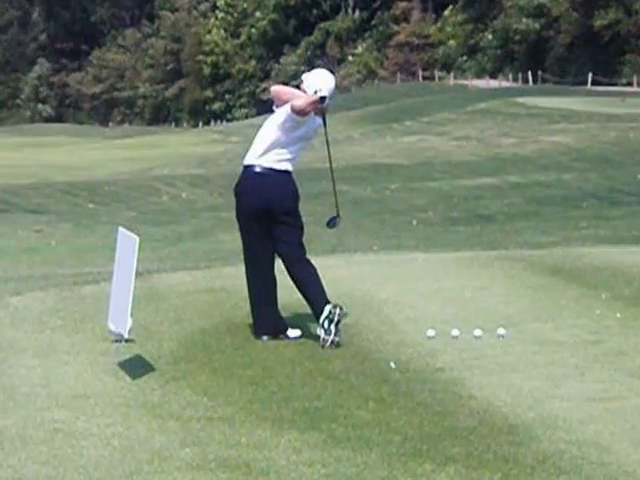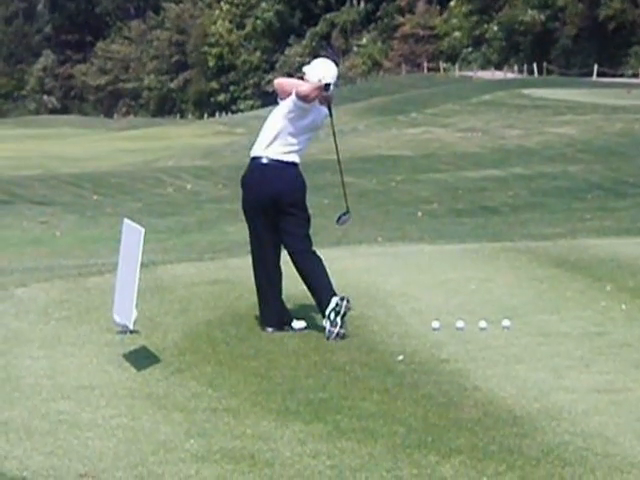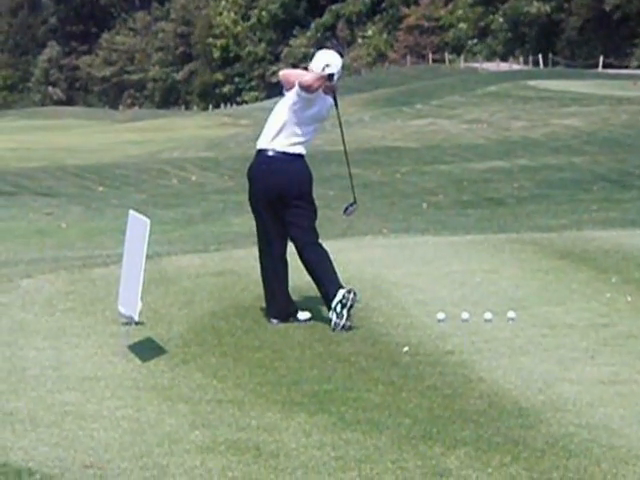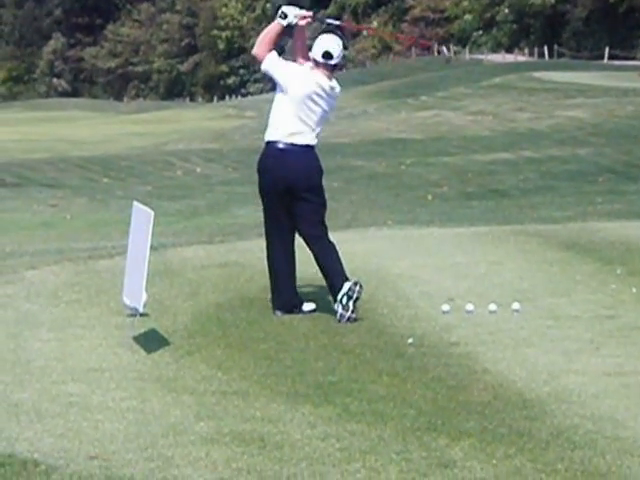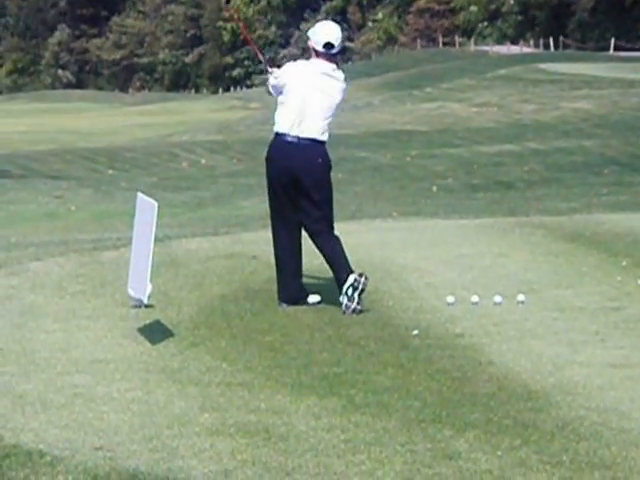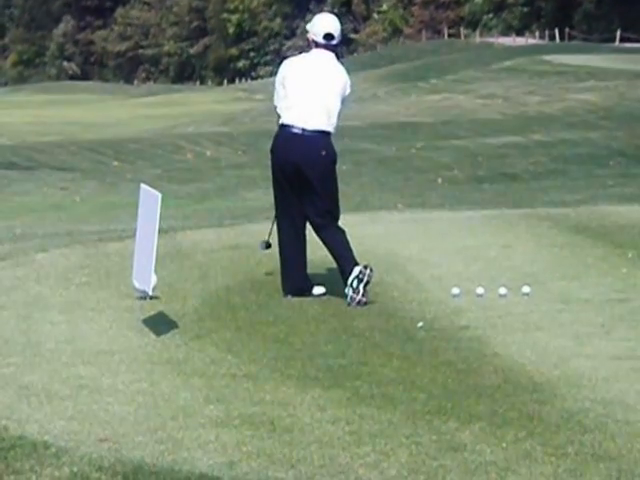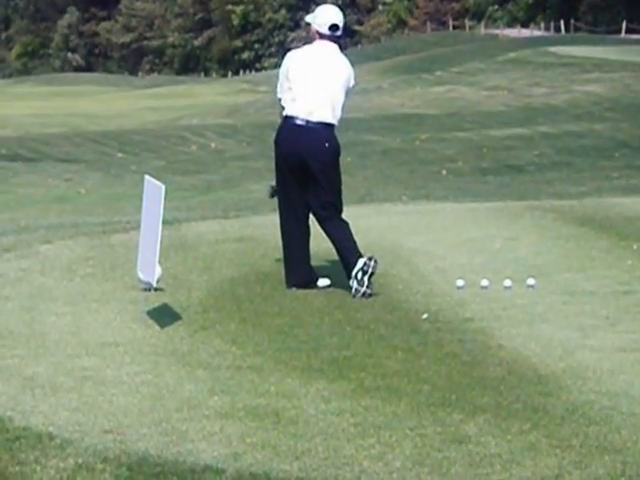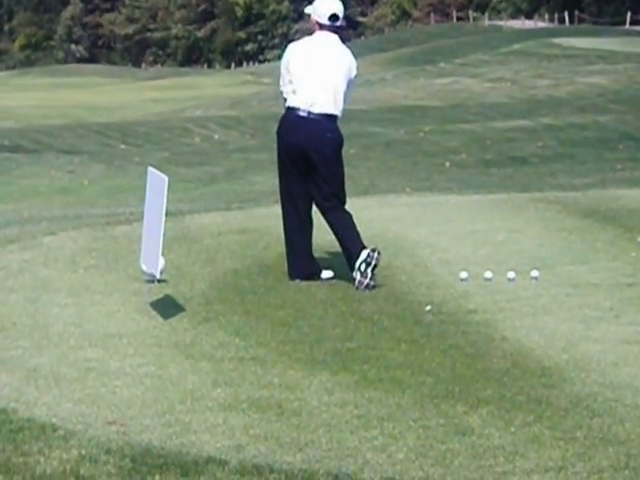
dt=0.5s
person 1, frame 1
left shoulder: (301, 114)
right shoulder: (315, 121)
left elbow: (299, 105)
right elbow: (276, 90)
left wrist: (313, 97)
right wrist: (315, 101)
left hip: (252, 184)
right hip: (282, 185)
left knee: (258, 260)
right knee: (295, 255)
left ankle: (268, 325)
right ankle: (324, 308)
person 1, frame 2
left shoulder: (302, 102)
right shoulder: (321, 112)
left elbow: (303, 91)
right elbow: (280, 83)
left wrist: (317, 86)
right wrist: (321, 89)
left hip: (259, 175)
right hip: (288, 177)
left knee: (265, 251)
right knee: (301, 247)
left ankle: (274, 317)
right ankle: (330, 301)
person 1, frame 3
left shoulder: (308, 94)
right shoulder: (326, 103)
left elbow: (305, 81)
right elbow: (285, 75)
left wrist: (320, 76)
right wrist: (327, 82)
left hip: (266, 168)
right hip: (295, 170)
left knee: (271, 243)
right knee: (307, 239)
left ankle: (280, 308)
right ankle: (336, 293)
person 1, frame 4
left shoulder: (295, 76)
right shoulder: (333, 91)
left elbow: (259, 51)
right elbow: (302, 59)
left wrist: (283, 19)
right wrist: (299, 27)
left hip: (274, 158)
right hip: (305, 161)
left knee: (278, 234)
right knee: (315, 232)
left ankle: (285, 300)
right ankle: (342, 285)
person 1, frame 5
left shoulder: (293, 71)
right shoulder: (338, 80)
left elbow: (273, 85)
left wrist: (275, 75)
left hip: (282, 150)
right hip: (314, 155)
left knee: (285, 225)
right knee: (320, 225)
left ankle: (290, 292)
right ankle: (347, 279)
person 1, frame 6
left shoulder: (290, 65)
right shoulder: (341, 75)
left elbow: (279, 109)
right elbow: (334, 111)
left hip: (286, 142)
right hip: (318, 146)
left knee: (289, 216)
right knee: (324, 217)
left ankle: (295, 283)
right ankle: (352, 270)
person 1, frame 7
left shoulder: (294, 57)
right shoulder: (345, 67)
left elbow: (283, 99)
right elbow: (339, 106)
left hip: (290, 133)
right hip: (321, 138)
left knee: (292, 207)
right knee: (327, 209)
left ankle: (299, 275)
right ankle: (356, 263)
person 1, frame 8
left shoulder: (295, 48)
right shoulder: (346, 58)
left elbow: (286, 90)
right elbow: (343, 99)
left hip: (292, 125)
right hip: (324, 130)
left knee: (295, 198)
right knee: (331, 201)
left ankle: (302, 266)
right ankle: (359, 254)
